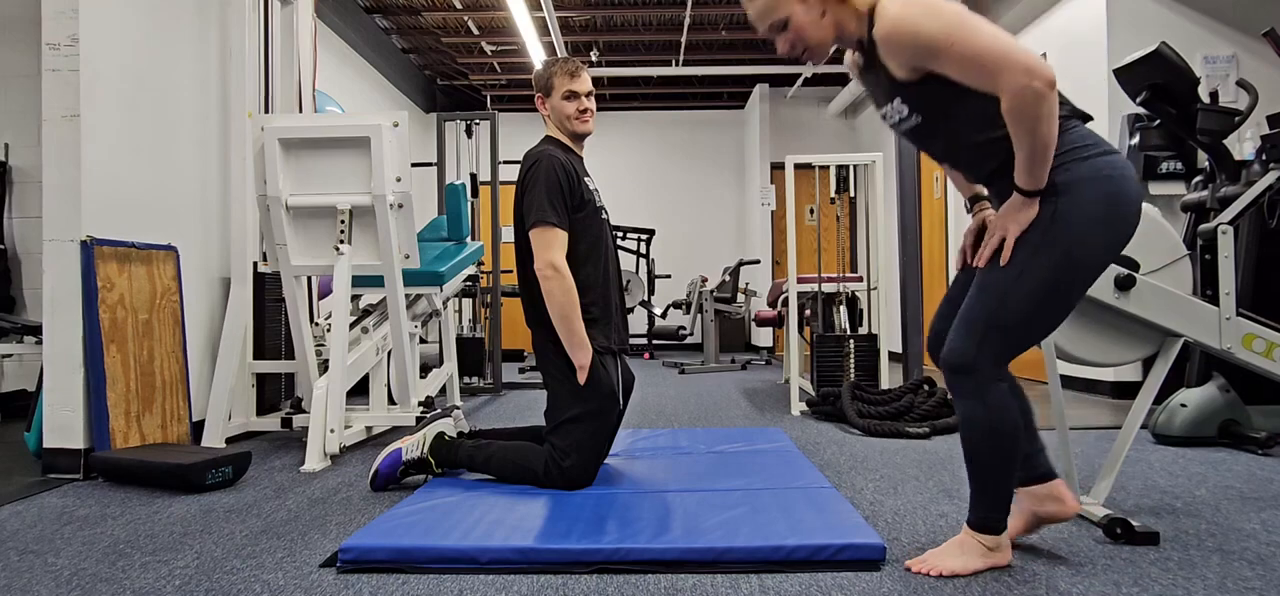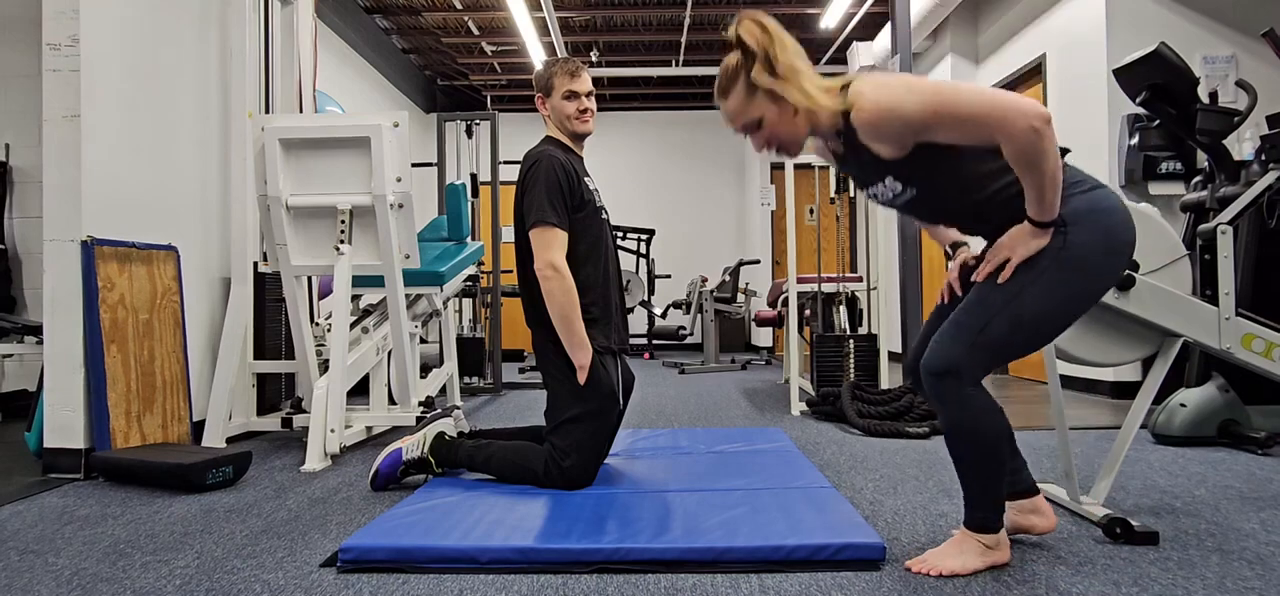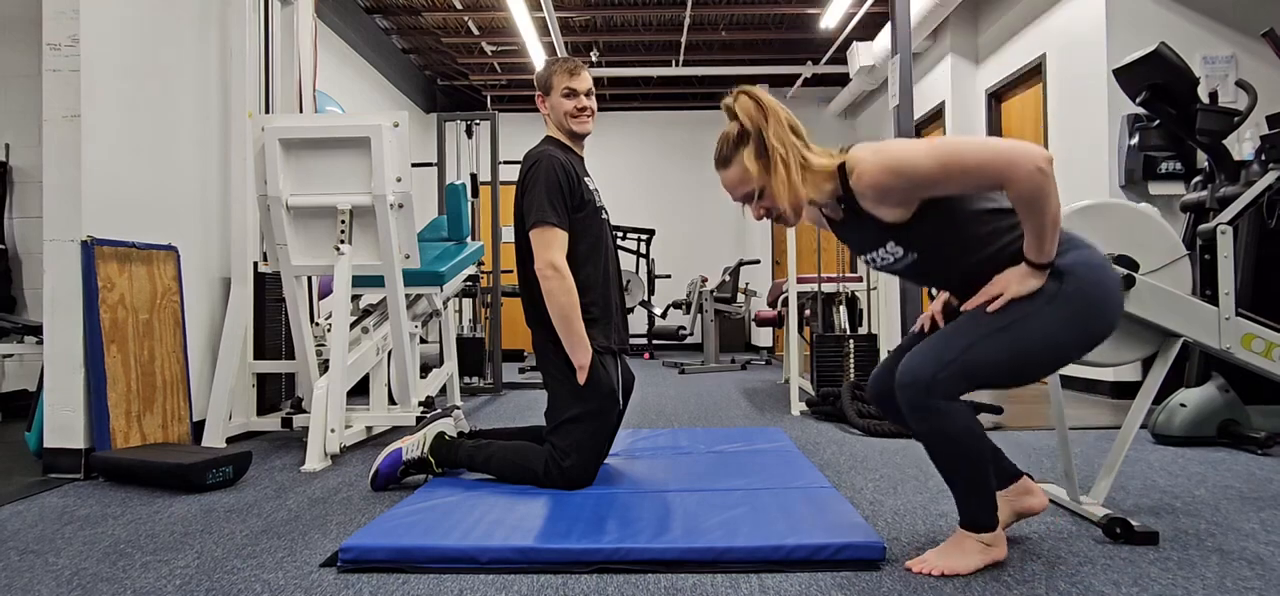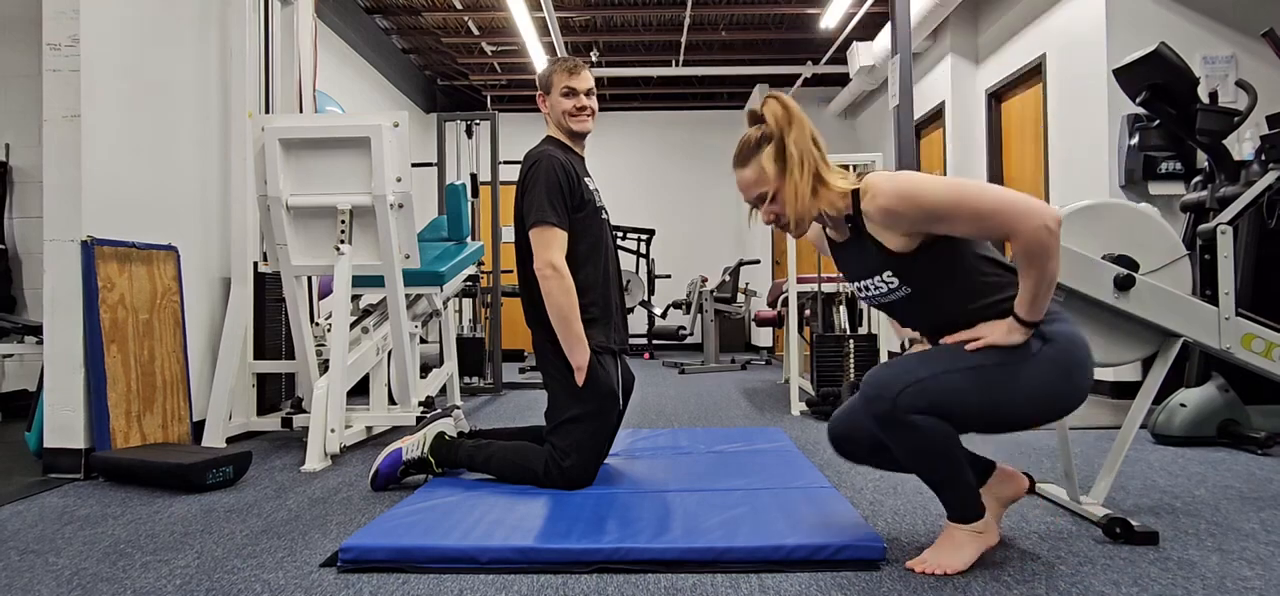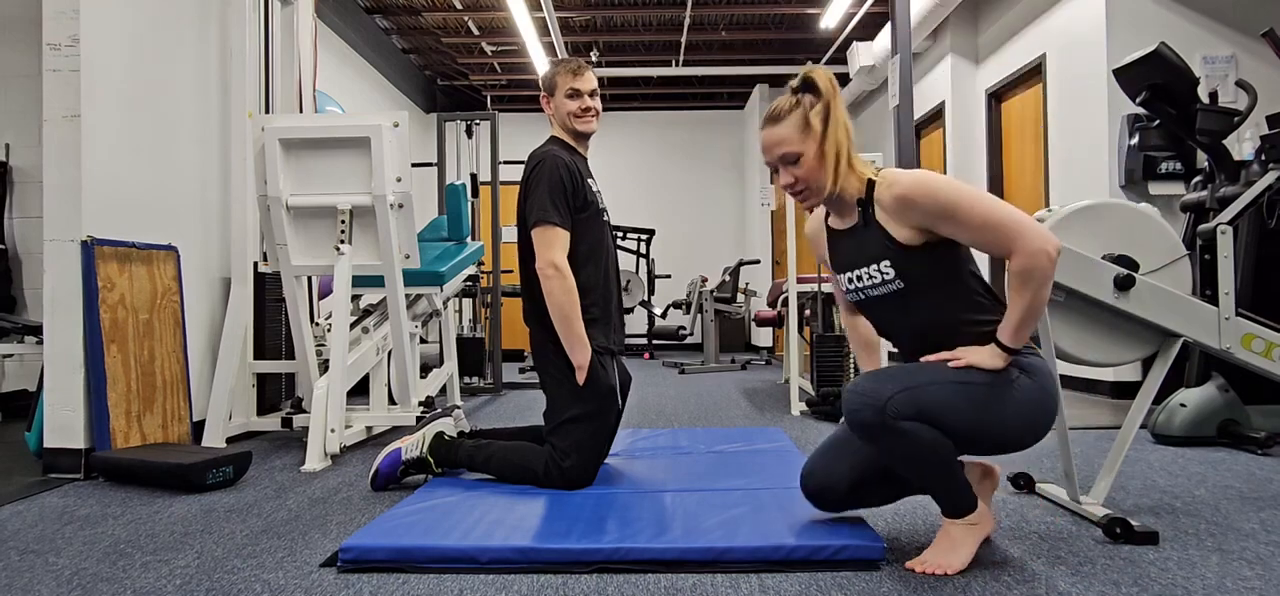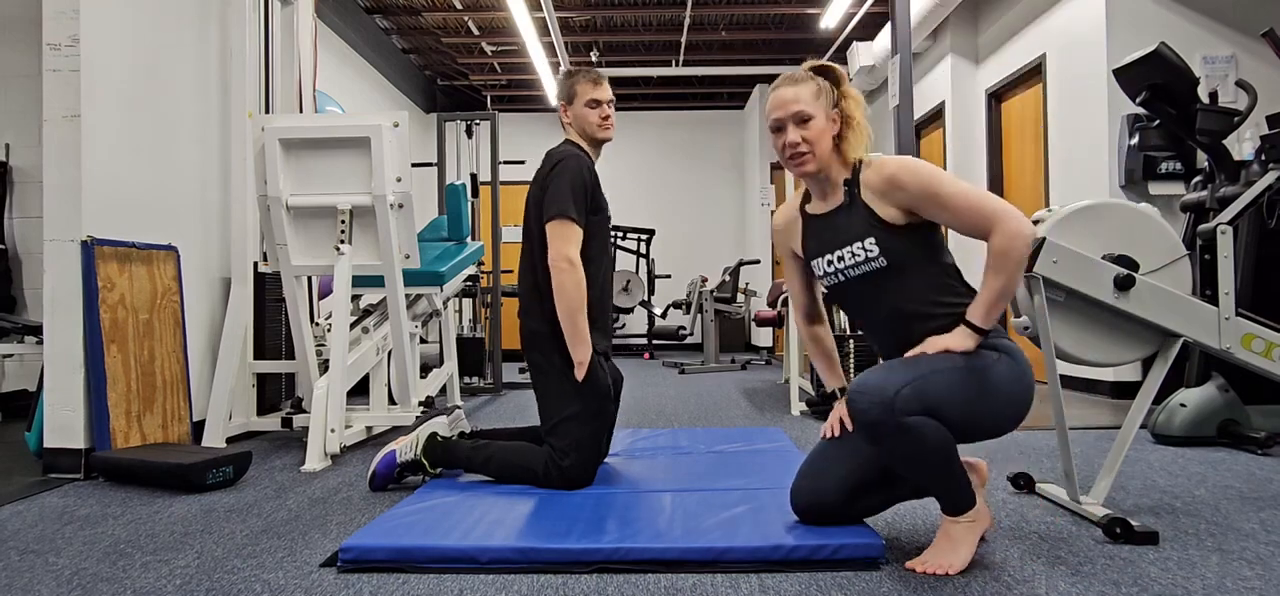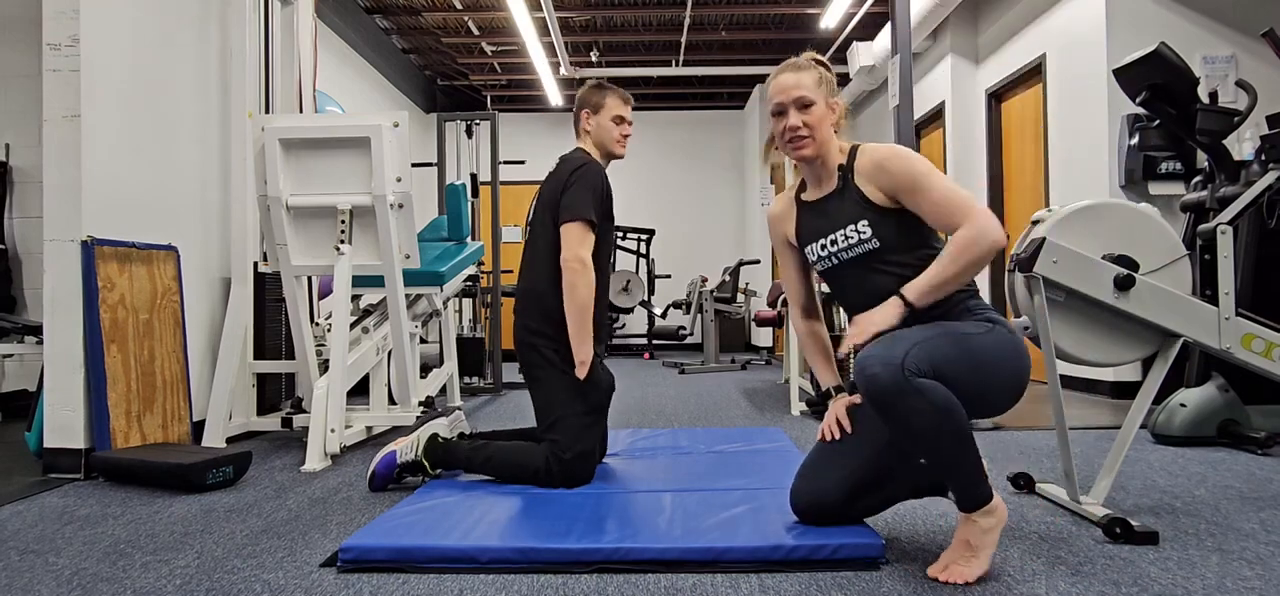
dt=0.2s
person 1, frame 1
right shoulder: (858, 55)
left elbow: (1029, 76)
left wrist: (1027, 195)
right wrist: (977, 203)
left hip: (1082, 190)
right hip: (1038, 198)
left knee: (969, 358)
right knee: (950, 347)
left ankle: (987, 534)
right ankle: (1039, 487)
person 1, frame 2
left shoulder: (871, 107)
right shoulder: (826, 138)
left elbow: (1026, 120)
left wrist: (1040, 227)
right wrist: (958, 247)
left hip: (1079, 226)
right hip: (1011, 238)
left knee: (947, 366)
right knee: (928, 368)
left ankle: (987, 533)
right ankle: (1020, 499)
person 1, frame 3
left shoulder: (873, 172)
right shoulder: (819, 210)
left elbow: (1029, 163)
left wrist: (1036, 266)
right wrist: (944, 293)
left hip: (1072, 284)
left knee: (923, 383)
right knee: (886, 389)
left ankle: (981, 531)
right ankle: (1010, 488)
person 1, frame 4
left shoulder: (888, 199)
right shoulder: (821, 234)
left elbow: (1037, 219)
left wrist: (1022, 322)
right wrist: (914, 341)
left hip: (1046, 357)
right hip: (960, 358)
left knee: (885, 393)
right knee: (850, 432)
left ankle: (972, 522)
right ankle: (988, 479)
person 1, frame 5
left shoulder: (904, 194)
right shoulder: (819, 231)
left elbow: (1038, 248)
left wrist: (1004, 348)
right wrist: (873, 379)
left hip: (1010, 385)
right hip: (929, 382)
left knee: (869, 403)
right knee: (824, 484)
left ankle: (966, 514)
right ankle: (964, 476)
person 1, frame 6
left shoulder: (890, 177)
right shoulder: (788, 224)
left elbow: (1015, 231)
right elbow: (809, 318)
left wrist: (972, 329)
right wrist: (840, 394)
left hip: (984, 368)
right hip: (908, 377)
left knee: (876, 397)
right knee: (814, 500)
left ankle: (964, 510)
right ankle: (953, 472)
person 1, frame 7
left shoulder: (882, 163)
right shoulder: (784, 214)
left elbow: (985, 232)
right elbow: (805, 314)
left wrist: (900, 304)
right wrist: (835, 390)
left hip: (979, 345)
right hip: (905, 369)
left knee: (883, 366)
right knee: (814, 500)
left ankle: (981, 508)
right ankle: (952, 472)
person 2, frame 1
left shoulder: (571, 165)
right shoulder: (549, 165)
right elbow: (550, 267)
right wrist: (583, 356)
left hip: (598, 345)
right hip: (581, 349)
left knee: (582, 451)
right knee: (571, 469)
left ankle: (454, 436)
right ankle: (436, 448)
person 2, frame 2
left shoulder: (572, 165)
right shoulder: (549, 165)
right elbow: (550, 266)
right wrist: (583, 355)
left hip: (598, 344)
right hip: (580, 348)
left knee: (581, 450)
right knee: (571, 468)
left ankle: (455, 435)
right ankle: (437, 448)
person 2, frame 3
left shoulder: (573, 166)
right shoulder: (549, 165)
right elbow: (551, 266)
right wrist: (583, 357)
left hip: (599, 344)
right hip: (582, 349)
left knee: (580, 450)
right knee: (571, 469)
left ankle: (456, 434)
right ankle: (438, 447)
person 2, frame 4
left shoulder: (573, 166)
right shoulder: (549, 165)
right elbow: (549, 266)
right wrist: (581, 357)
left hip: (599, 344)
right hip: (582, 349)
left knee: (580, 450)
right knee: (571, 468)
left ankle: (454, 435)
right ankle: (438, 448)
person 2, frame 5
left shoulder: (574, 166)
right shoulder: (553, 165)
right elbow: (551, 266)
right wrist: (582, 357)
left hip: (594, 344)
right hip: (577, 349)
left knee: (583, 449)
right knee: (571, 468)
left ankle: (456, 436)
right ankle: (438, 448)
person 2, frame 6
left shoulder: (572, 166)
right shoulder: (572, 165)
right elbow: (563, 261)
right wrist: (581, 355)
left hip: (578, 343)
right hip: (565, 345)
left knee: (588, 450)
right knee: (571, 468)
left ankle: (455, 437)
right ankle: (434, 448)
person 2, frame 7
left shoulder: (570, 172)
right shoulder: (587, 173)
right elbow: (575, 262)
right wrist: (583, 355)
left hip: (551, 337)
right hip: (559, 344)
left knee: (587, 450)
right knee: (570, 465)
left ankle: (454, 440)
right ankle: (434, 449)
